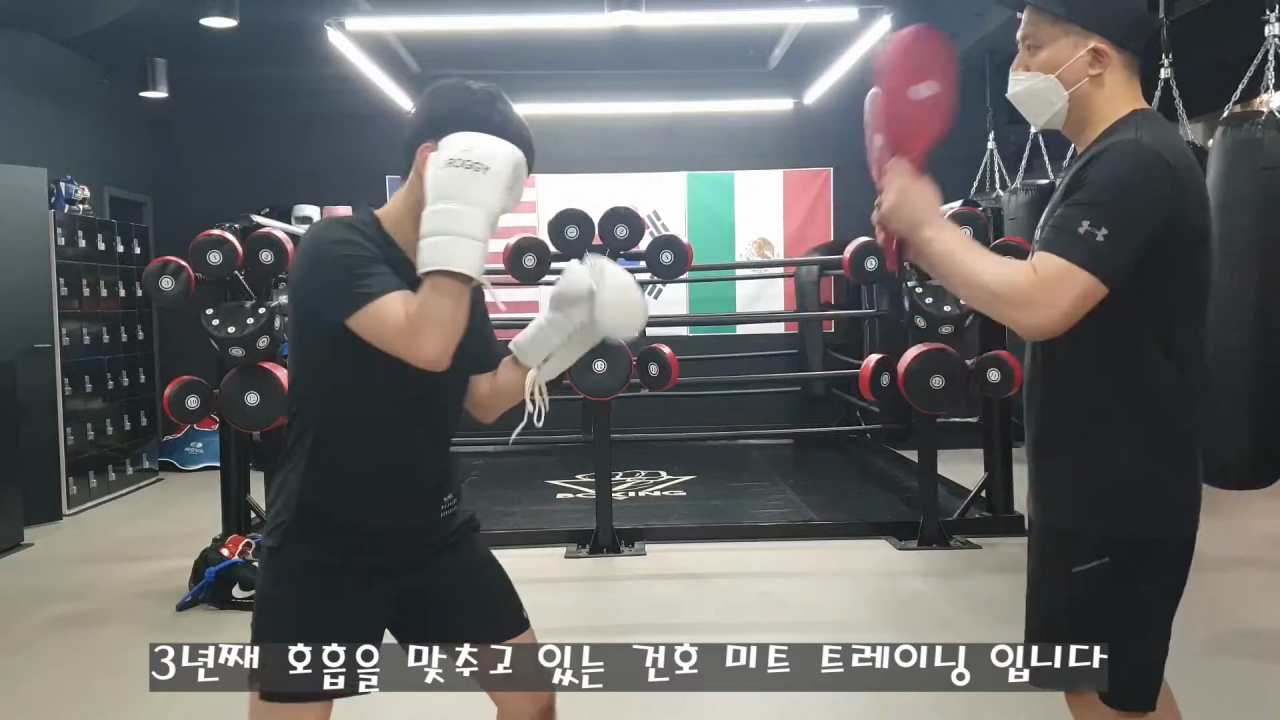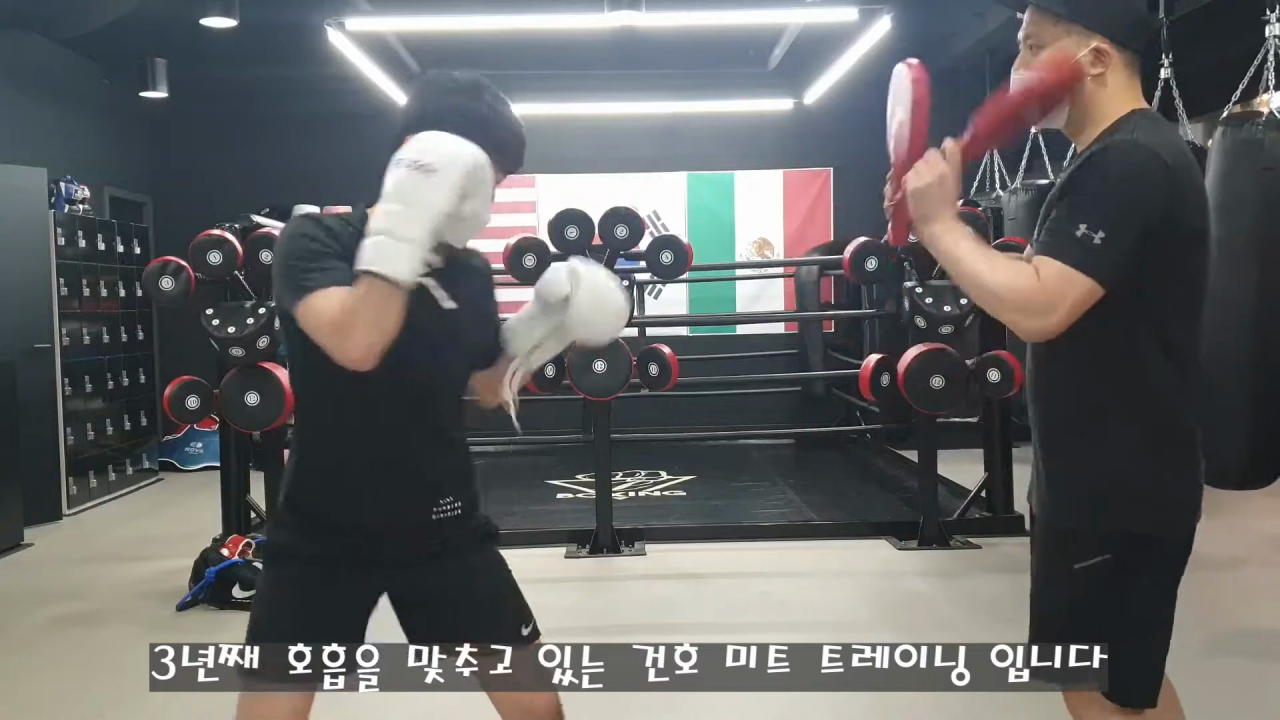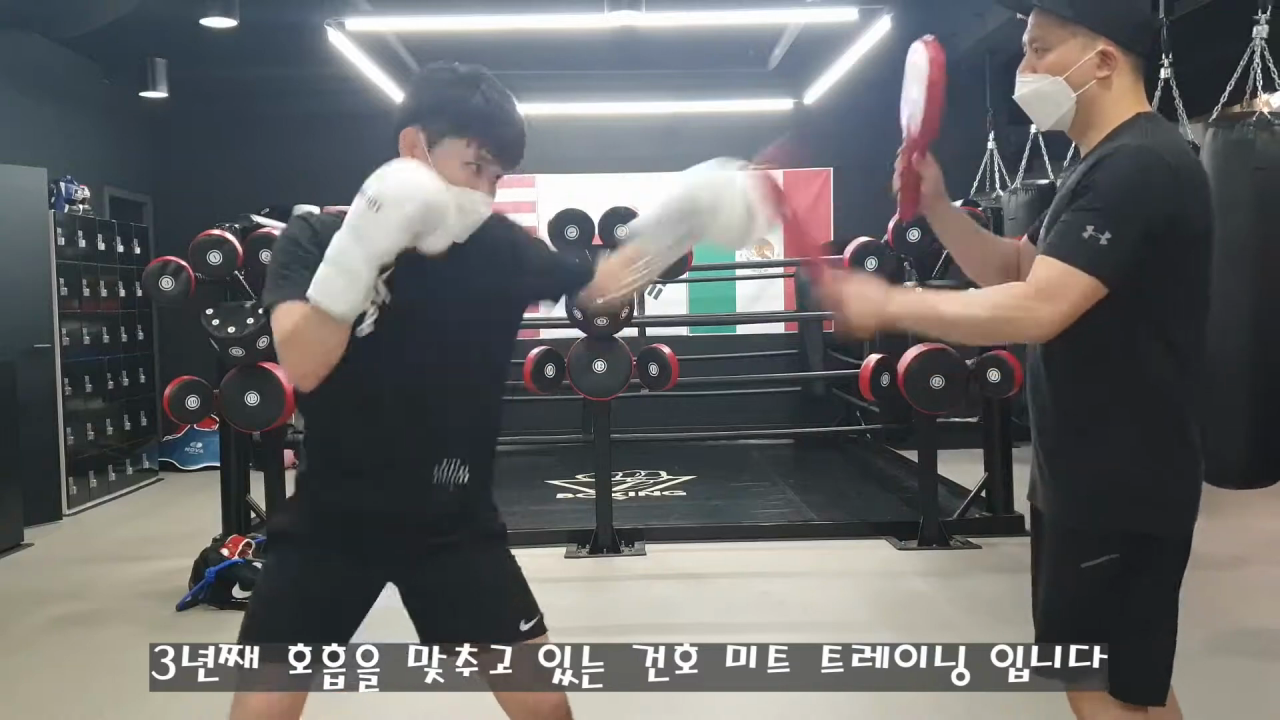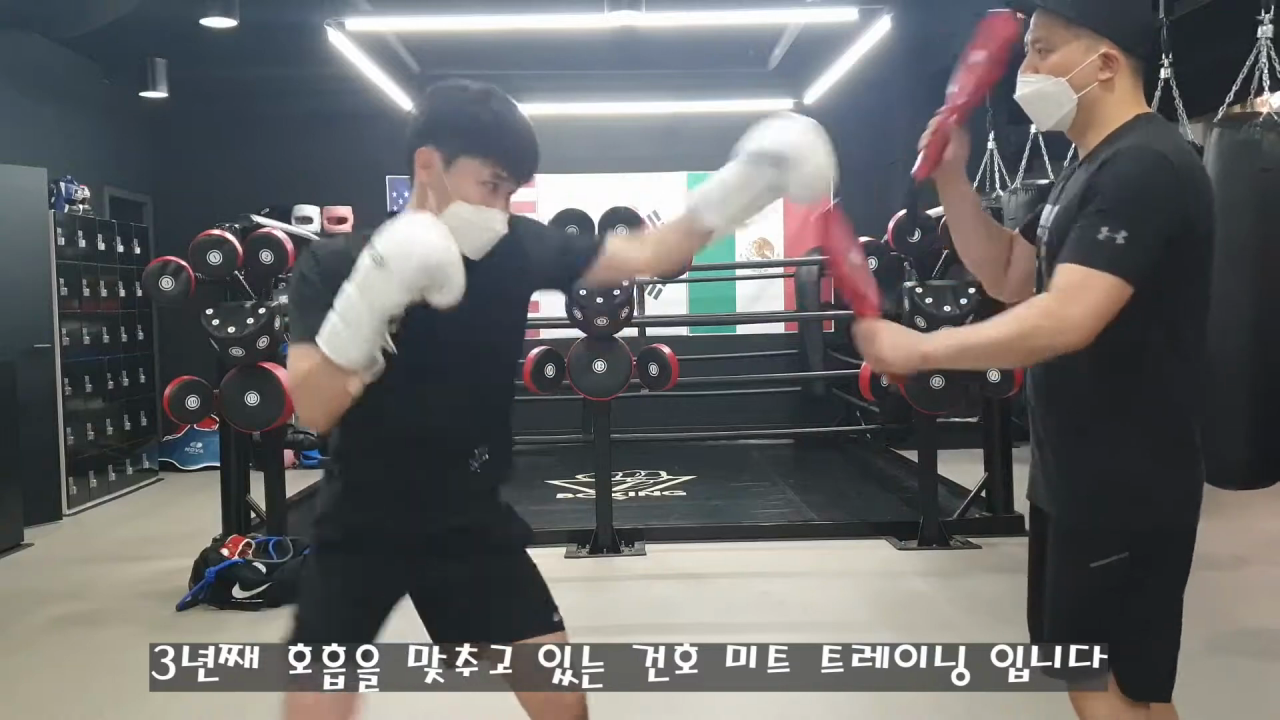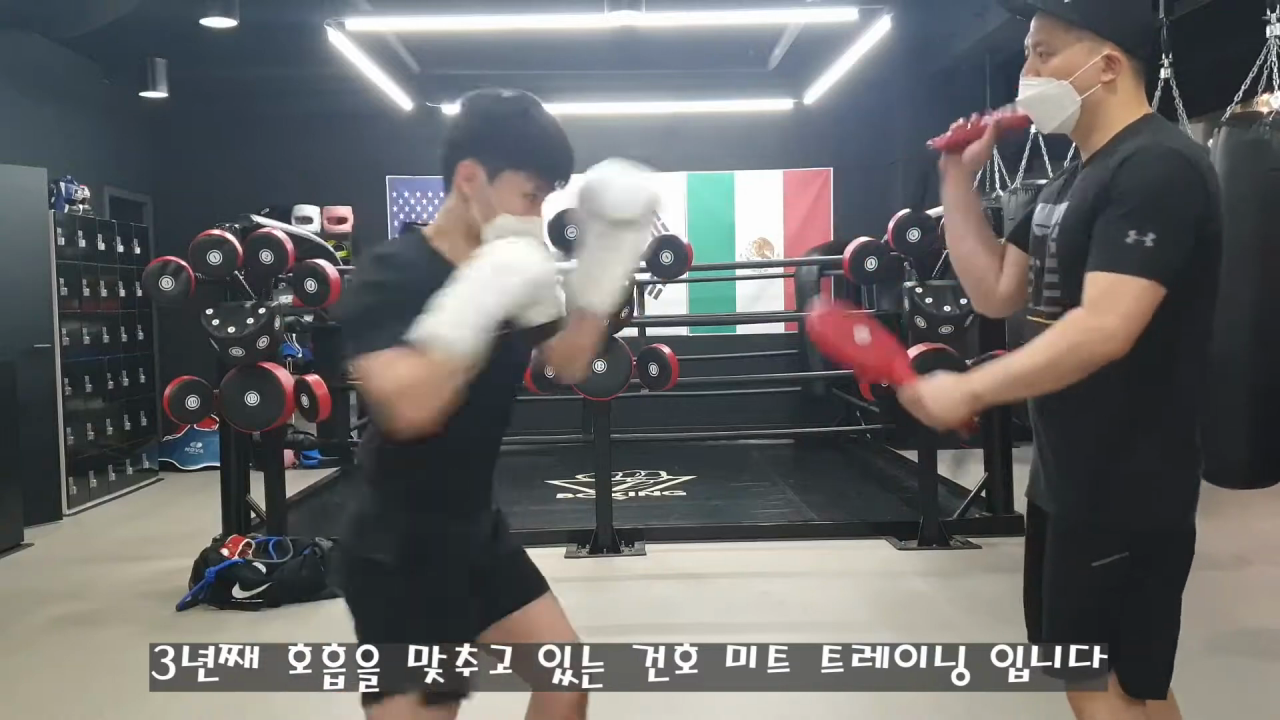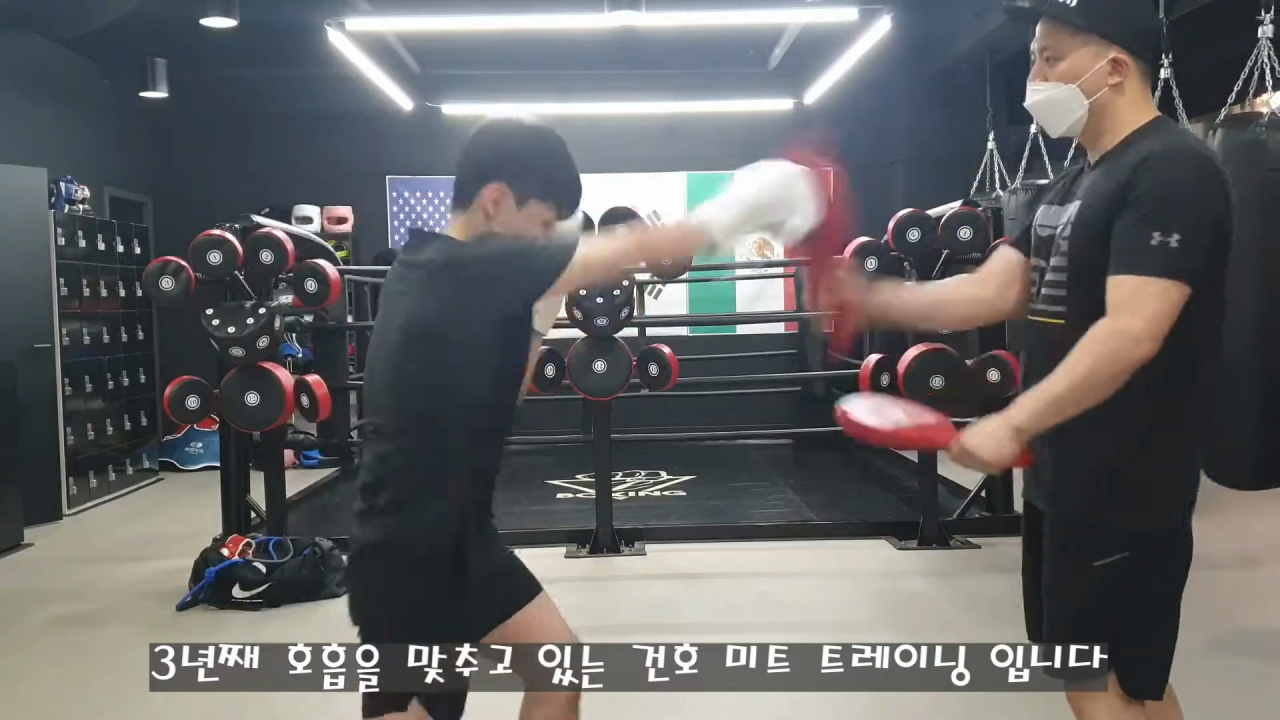
dt=0.1s
person 1, frame 1
left shoulder: (1135, 164)
right shoulder: (1108, 163)
left elbow: (1038, 306)
right elbow: (1037, 290)
left wrist: (928, 224)
right wrist: (924, 234)
left hip: (1122, 485)
right hip: (1091, 477)
person 1, frame 2
left shoulder: (1133, 163)
right shoulder: (1107, 161)
left elbow: (1039, 308)
right elbow: (1041, 287)
left wrist: (941, 223)
right wrist: (940, 219)
left hip: (1123, 482)
right hip: (1094, 474)
person 1, frame 3
left shoulder: (1141, 166)
right shoulder: (1101, 166)
left elbow: (1035, 311)
right elbow: (1011, 276)
left wrist: (886, 303)
right wrist: (934, 203)
left hip: (1125, 482)
right hip: (1083, 474)
person 1, frame 4
left shoulder: (1147, 168)
right shoulder: (1093, 168)
left elbow: (1066, 319)
right elbow: (1013, 278)
left wrist: (920, 348)
right wrist: (953, 186)
left hip: (1126, 481)
right hip: (1079, 473)
person 1, frame 5
left shoulder: (1158, 171)
right shoulder: (1076, 176)
left elbow: (1102, 329)
right elbow: (996, 290)
left wrist: (966, 391)
right wrist: (957, 187)
left hip: (1130, 482)
right hip: (1066, 470)
person 1, frame 6
left shoulder: (1170, 172)
right shoulder: (1075, 179)
left elbow: (1131, 332)
right elbow: (991, 293)
left wrist: (1014, 423)
right wrist: (877, 299)
left hip: (1124, 484)
right hip: (1064, 473)
person 2, frame 1
left shoulder: (459, 270)
right shoulder: (334, 249)
left elbow: (482, 399)
right elbow: (428, 346)
left wrist: (565, 329)
right wrist: (459, 227)
left hip: (432, 534)
right hip: (320, 547)
person 2, frame 2
left shoulder: (468, 271)
right shoulder: (314, 240)
right elbow: (355, 346)
left wrist: (545, 326)
right wrist: (405, 222)
left hip: (445, 533)
right hip: (322, 538)
person 2, frame 3
left shoulder: (494, 246)
right shoulder: (310, 239)
left elbow: (604, 285)
right elbow: (300, 367)
left wrist: (682, 226)
right wrist: (360, 249)
left hip: (454, 522)
right hip: (328, 523)
person 2, frame 4
left shoulder: (516, 248)
right shoulder: (333, 264)
left elbow: (643, 257)
right elbow: (313, 406)
left wrist: (740, 186)
right wrist: (373, 295)
left hip: (471, 524)
right hip: (360, 534)
person 2, frame 5
left shoulder: (492, 269)
right shoulder: (386, 277)
left elbow: (569, 362)
right elbow: (410, 407)
left wrist: (605, 254)
right wrist: (478, 300)
left hip: (468, 526)
right hip: (402, 544)
person 2, frame 6
left shoulder: (424, 265)
right shoulder: (471, 269)
left elbow: (505, 387)
right elbow: (630, 252)
left wrist: (540, 306)
right wrist: (733, 210)
left hip: (436, 535)
right hip: (403, 558)
